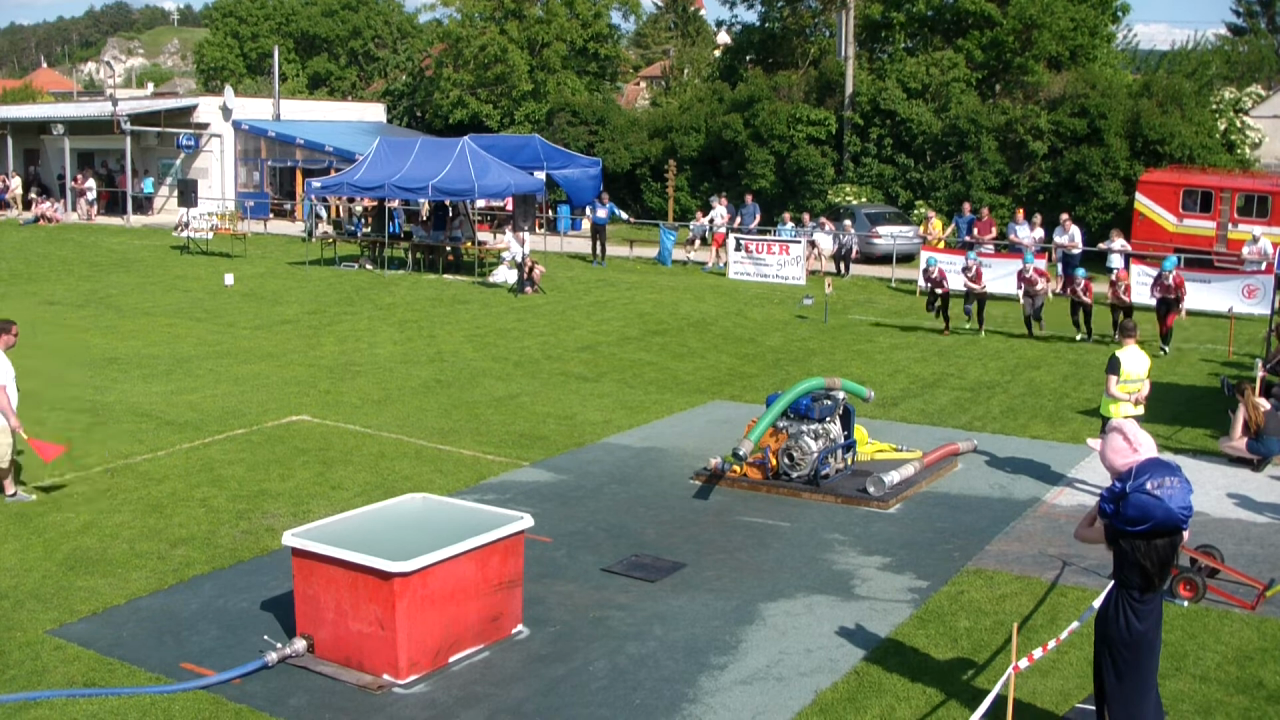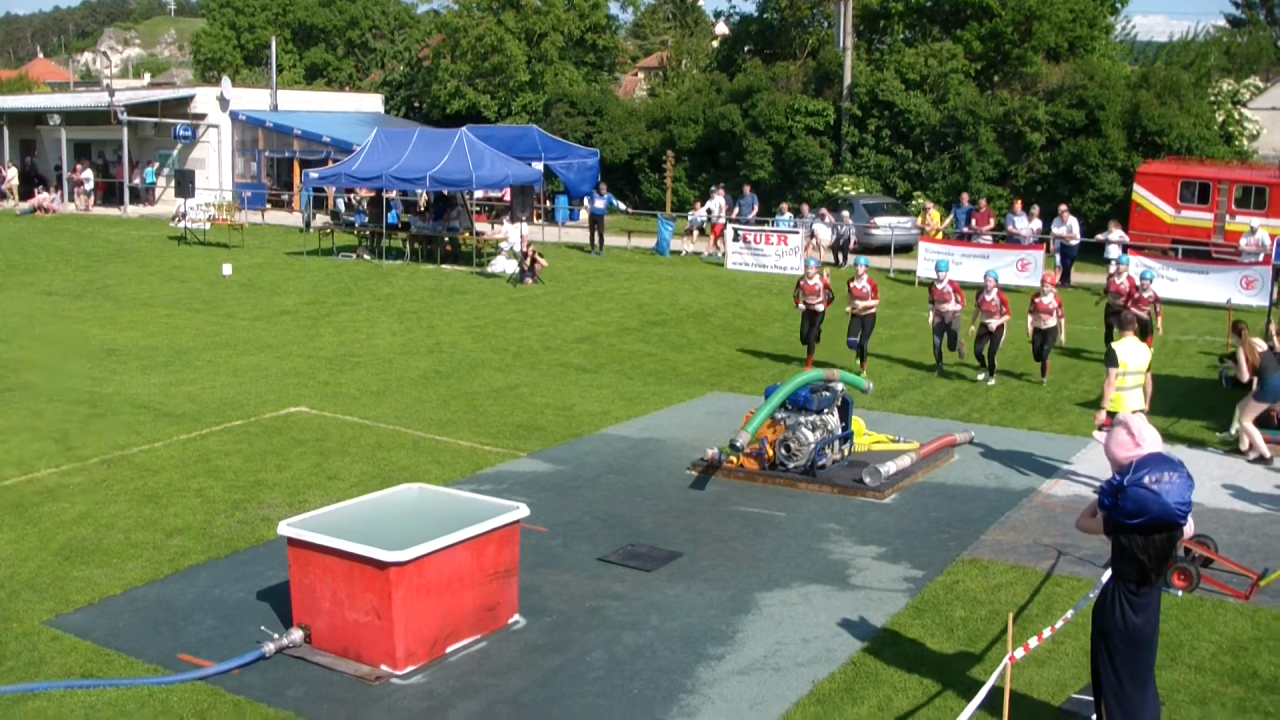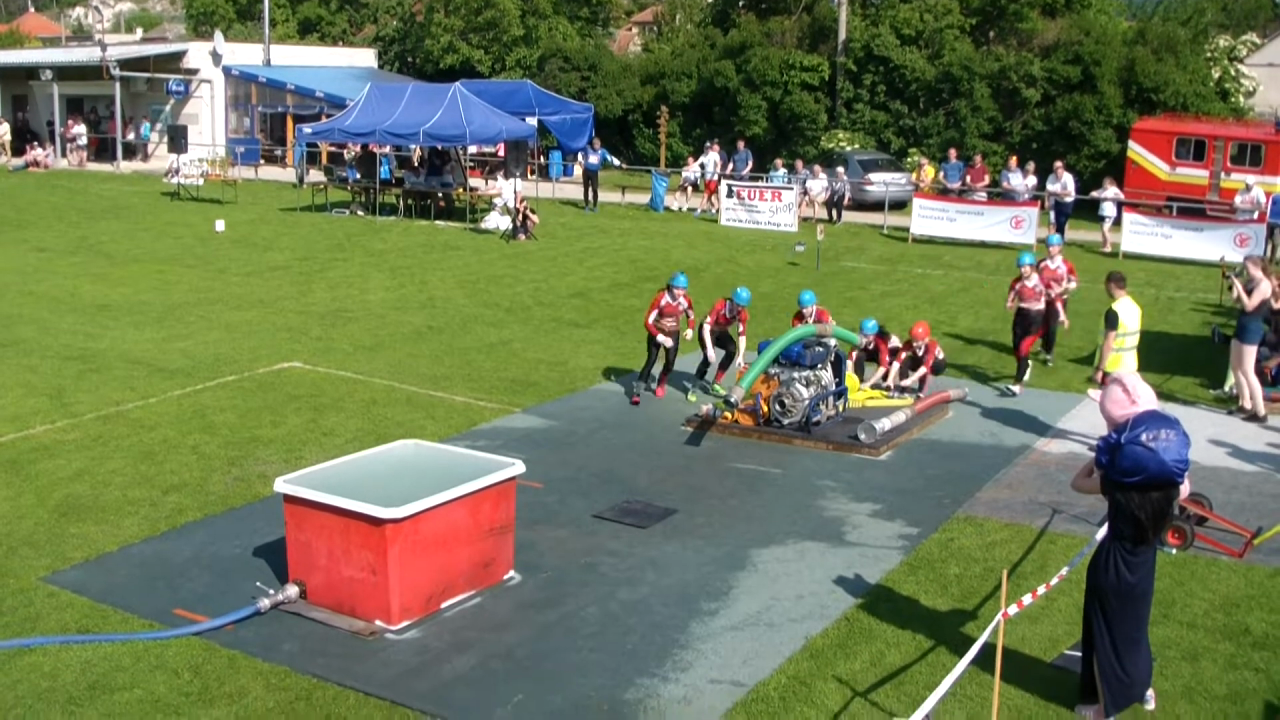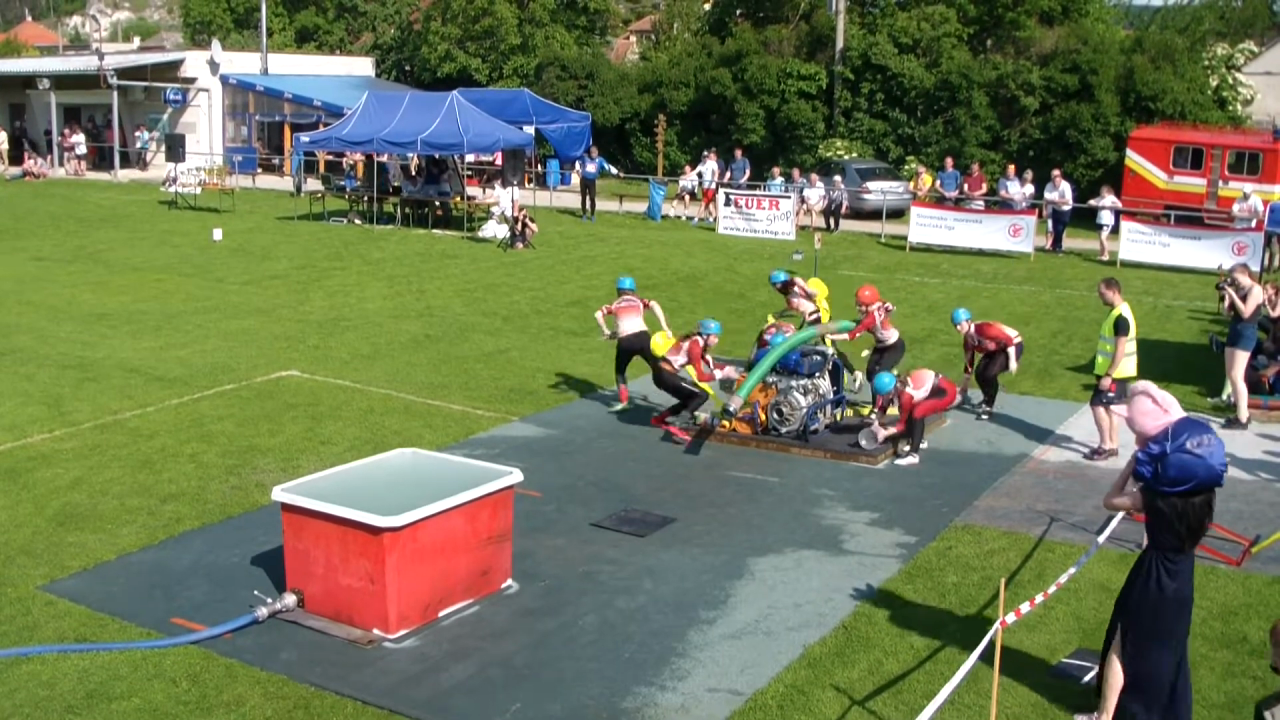
dt=1s
person 1, frame 1
left shoulder: (1122, 531)
right shoulder: (1173, 527)
left elbow: (1081, 531)
left wrist: (1105, 501)
left hip: (1121, 614)
right hip: (1150, 609)
left knee: (1121, 690)
right knee: (1143, 683)
person 1, frame 2
left shoulder: (1121, 522)
right shoulder: (1175, 519)
left elbow: (1082, 521)
right elbow: (1187, 530)
left wrist: (1108, 495)
left hip: (1119, 603)
right hip: (1149, 599)
left knee: (1115, 673)
right knee: (1141, 666)
person 1, frame 3
left shoulder: (1118, 481)
right shoulder: (1170, 478)
left elbow: (1078, 481)
right elbow: (1183, 489)
left wrist: (1105, 453)
left hip: (1113, 562)
right hip: (1143, 559)
left knee: (1106, 632)
right knee: (1133, 624)
right ankle: (1141, 688)
person 1, frame 4
left shoulder: (1158, 493)
right shoulder: (1199, 483)
left elbow: (1111, 501)
left wrist: (1133, 462)
left hip: (1156, 572)
right hip: (1181, 571)
left knee: (1123, 646)
right knee: (1168, 647)
